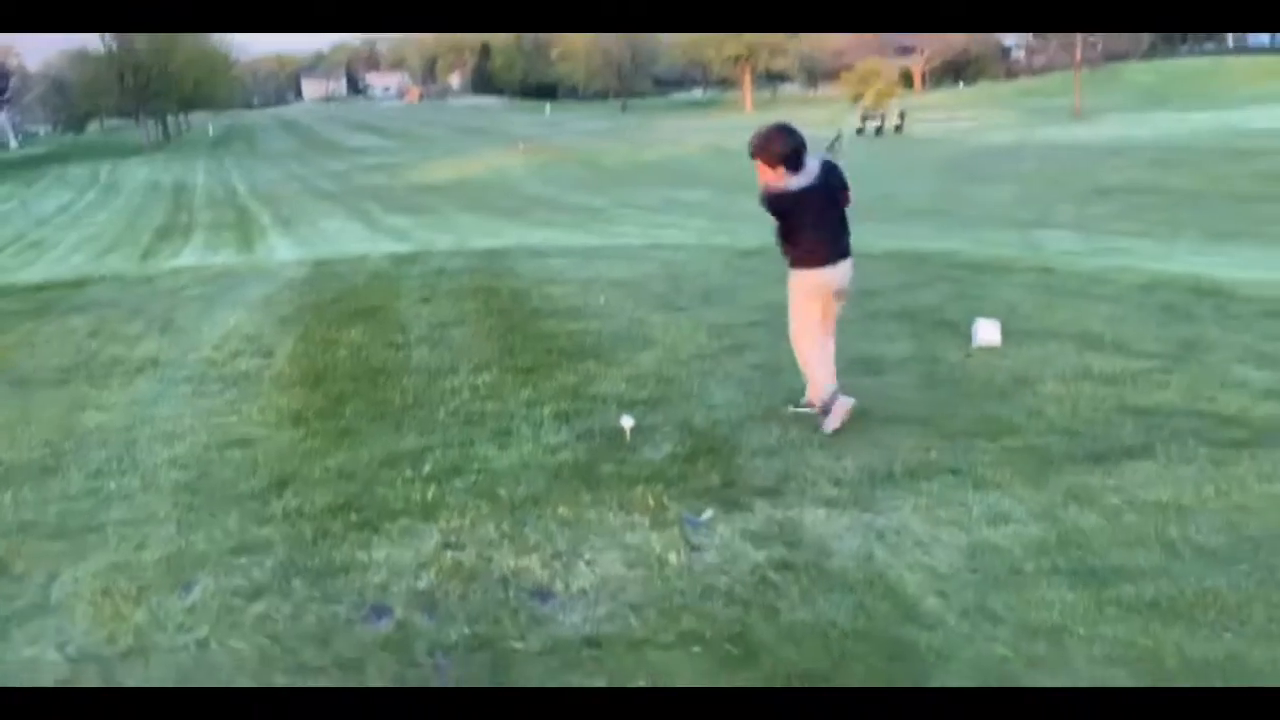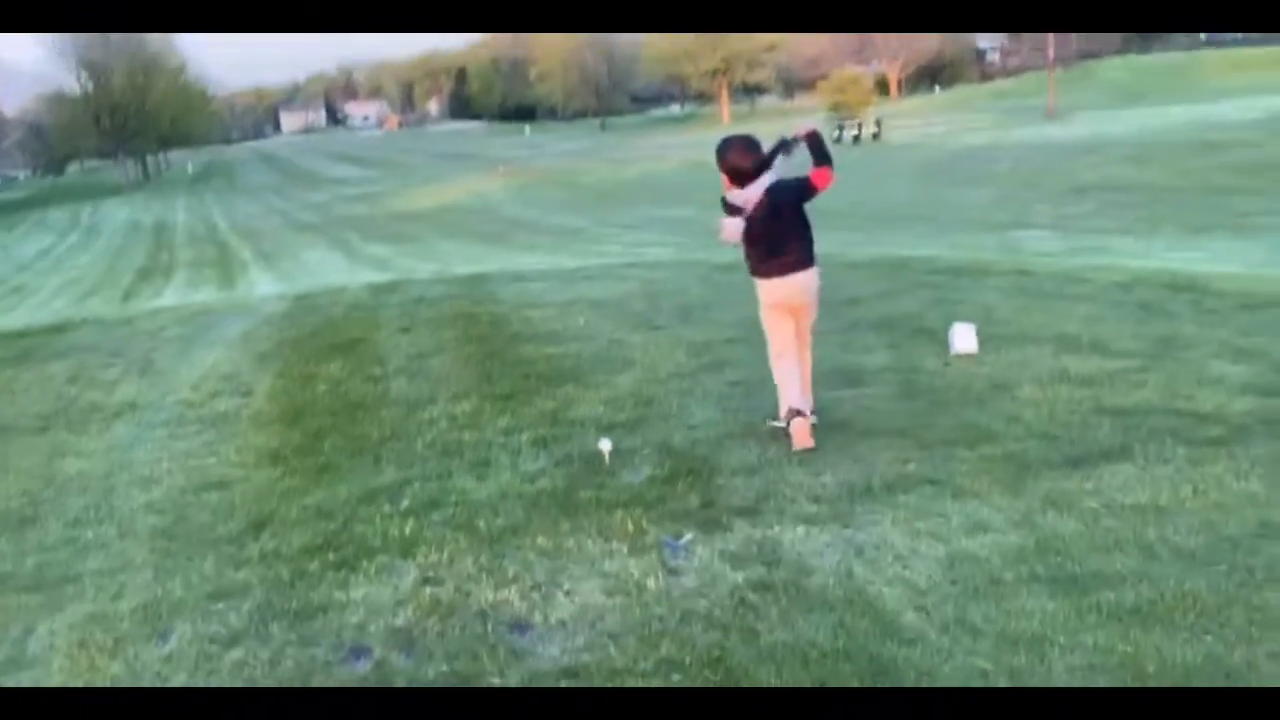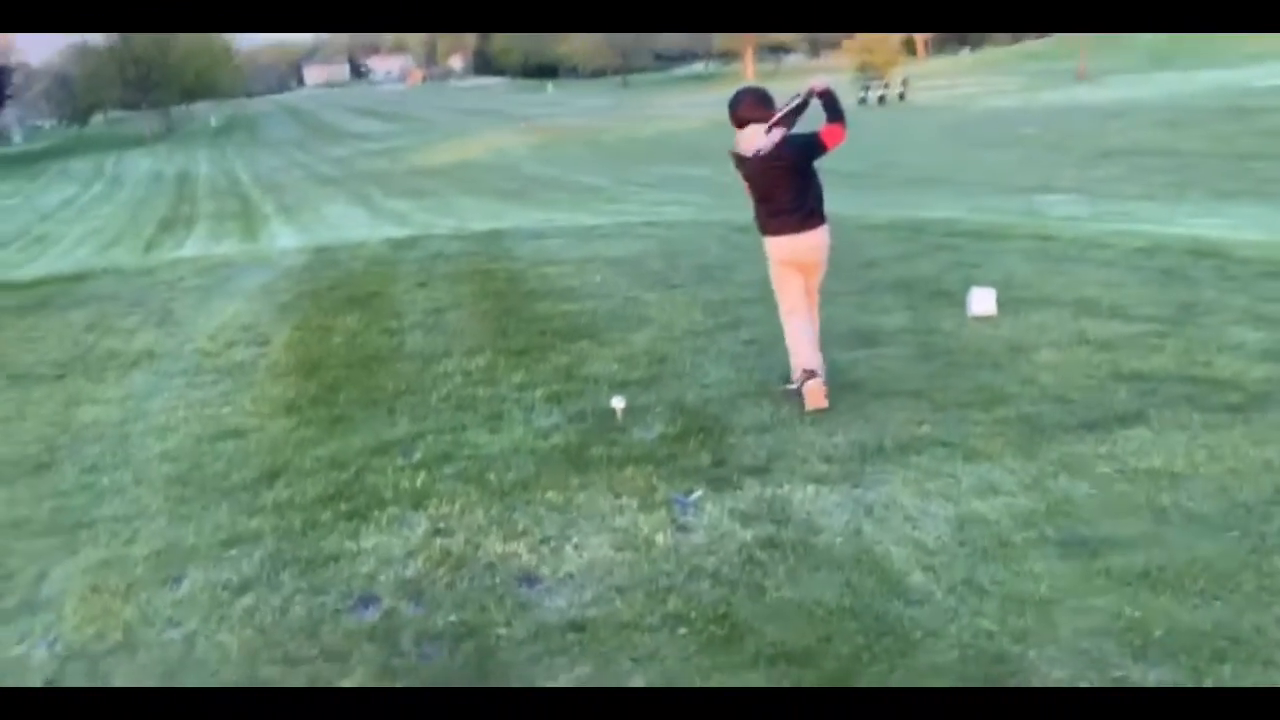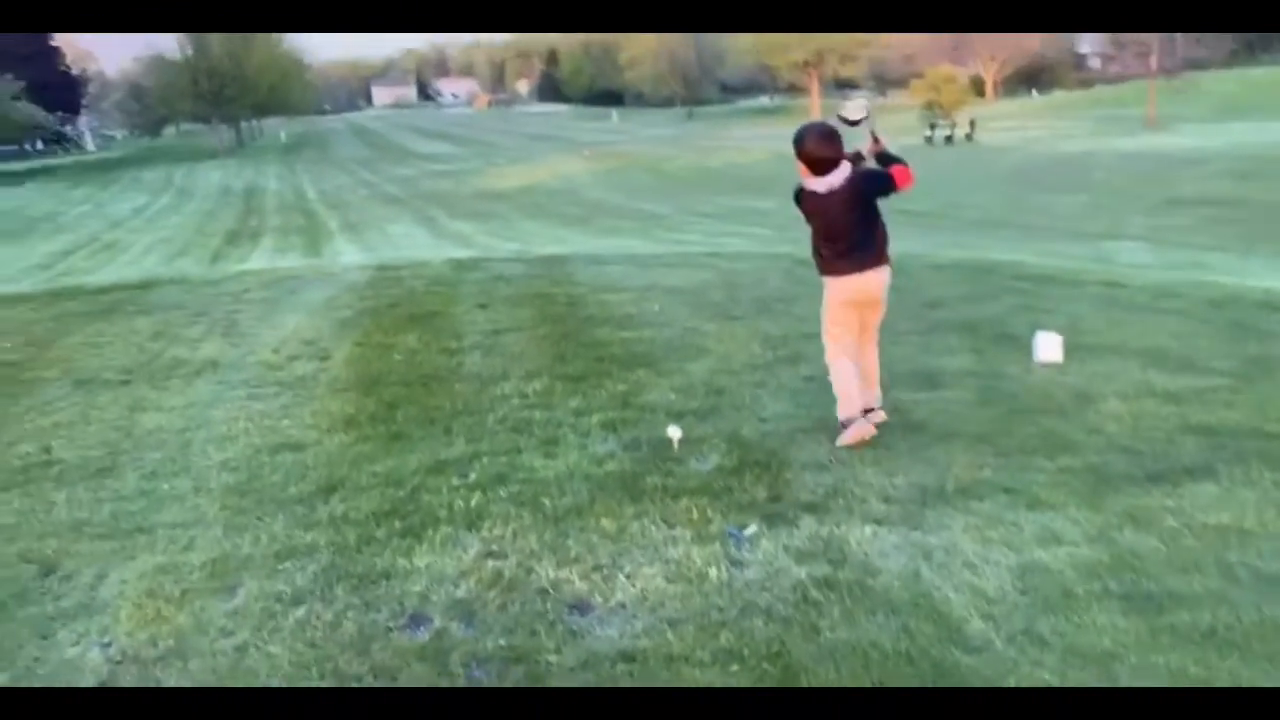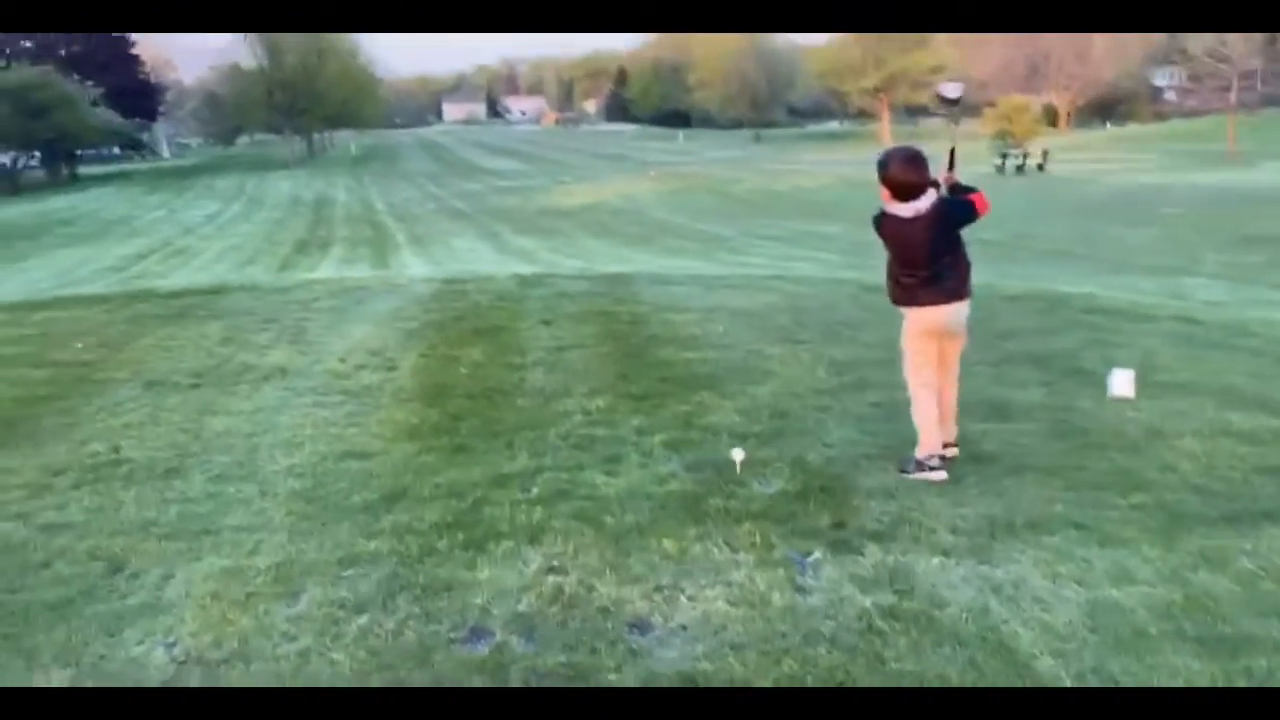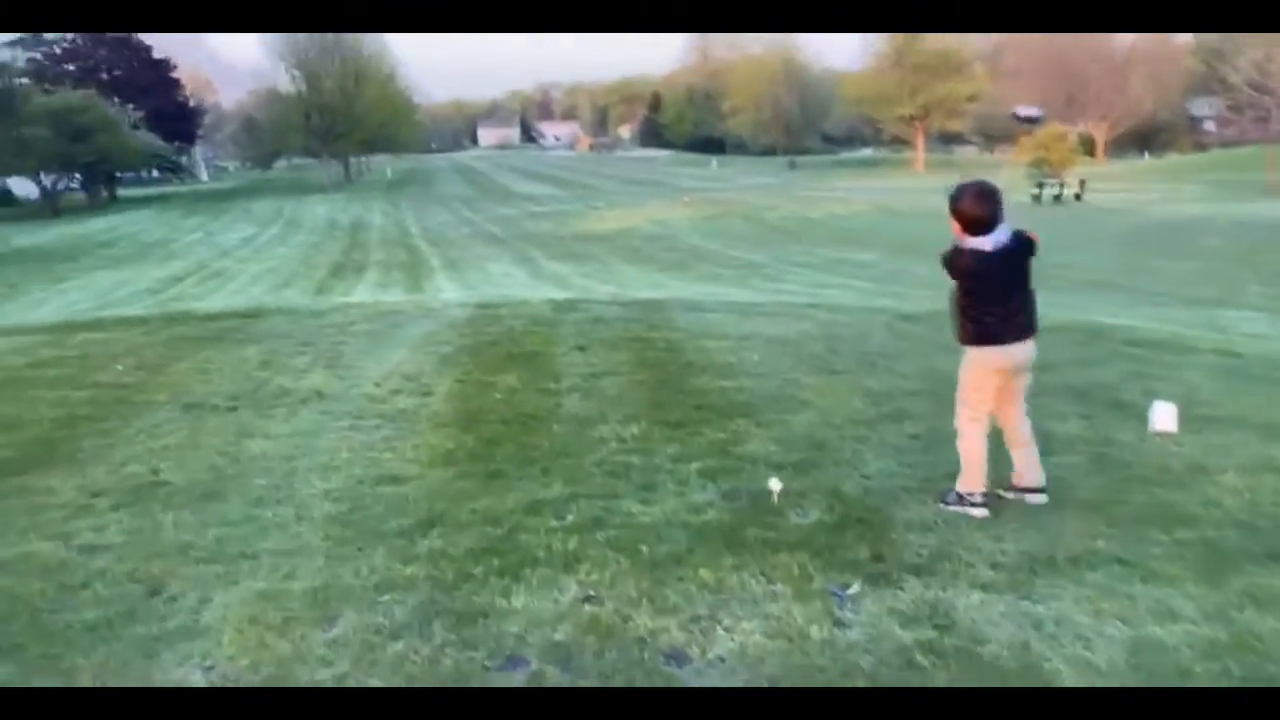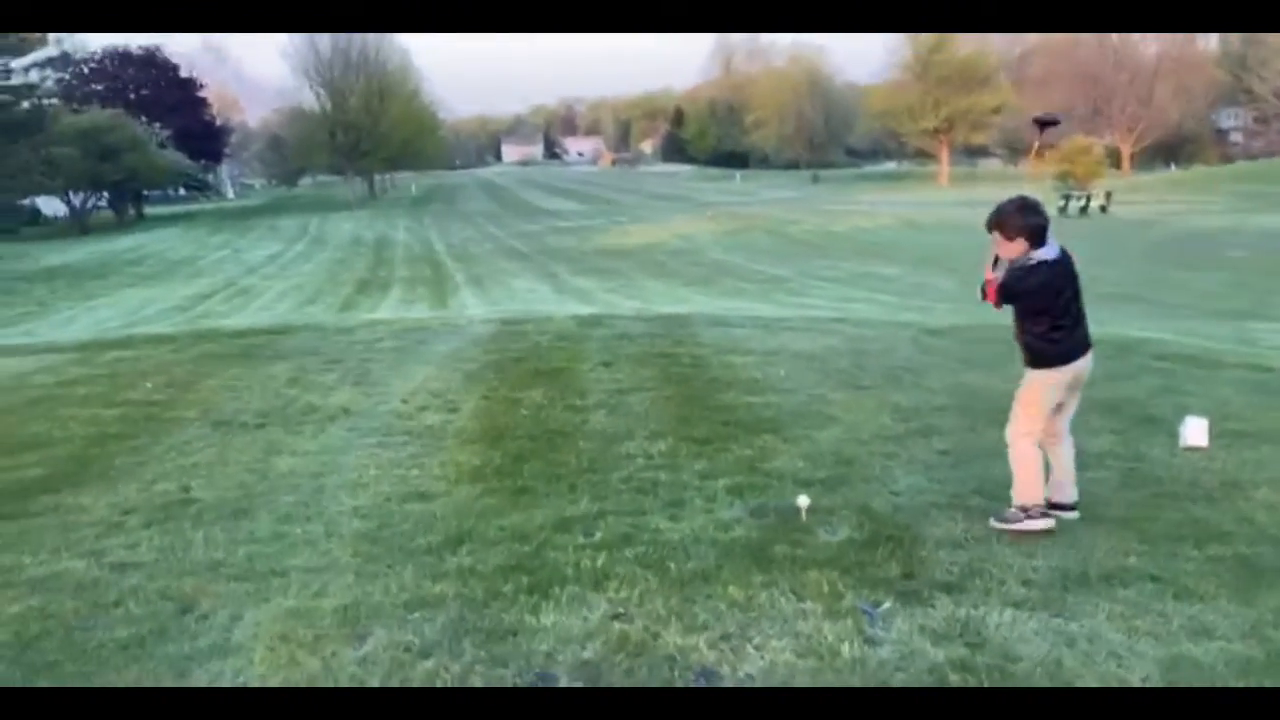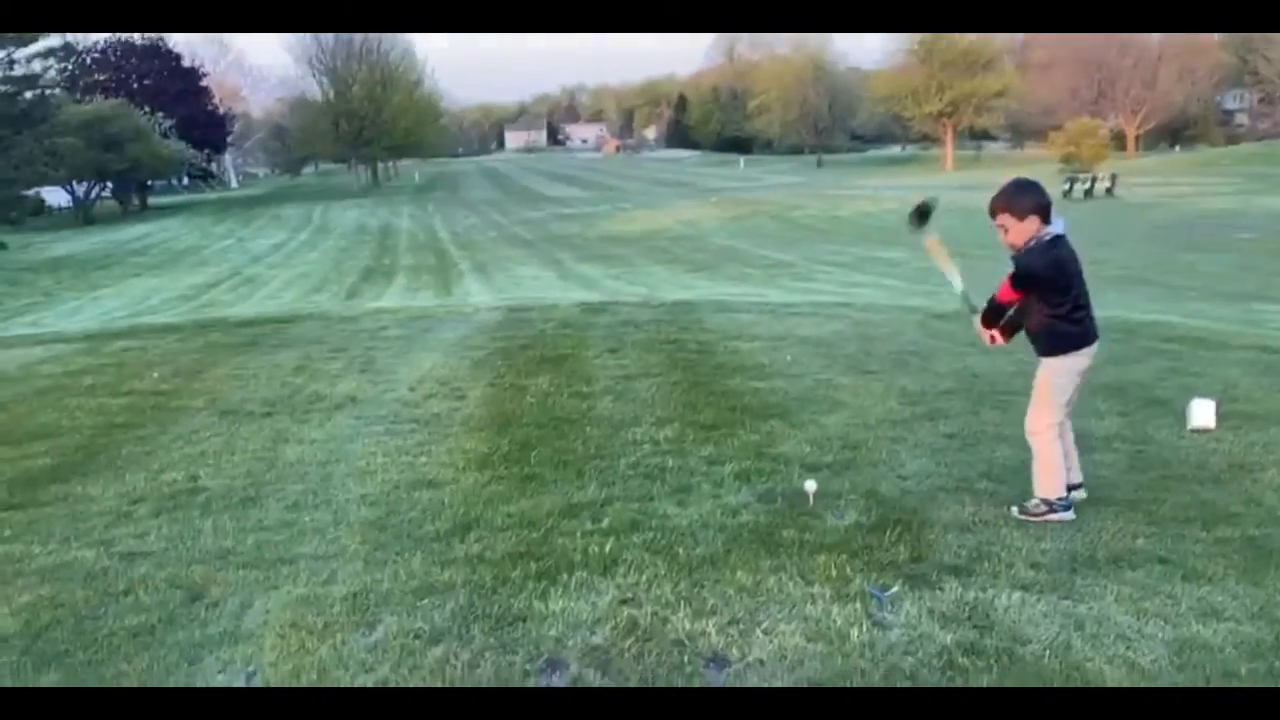
dt=0.3s
person 1, frame 1
left shoulder: (775, 200)
right shoulder: (828, 174)
right elbow: (844, 198)
left hip: (807, 274)
right hip: (841, 265)
left knee: (805, 337)
right knee: (824, 332)
left ankle: (828, 395)
right ankle: (822, 395)
person 1, frame 2
left shoulder: (731, 205)
right shoulder: (786, 192)
left elbow: (757, 177)
right elbow: (825, 172)
left wrist: (787, 142)
right wrist: (812, 137)
left hip: (770, 285)
right hip: (804, 277)
left knee: (781, 352)
right knee: (801, 344)
left ankle: (793, 412)
right ankle: (802, 406)
person 1, frame 3
left shoulder: (741, 158)
right shoulder: (794, 148)
left elbow: (774, 131)
right elbow: (837, 128)
left wrist: (804, 99)
right wrist: (825, 94)
left hip: (780, 243)
right hip: (814, 235)
left knee: (792, 311)
right knee: (809, 304)
left ankle: (807, 373)
right ankle: (812, 367)
person 1, frame 4
left shoulder: (803, 196)
right shoulder: (862, 182)
right elbow: (904, 174)
left wrist: (856, 158)
right wrist: (878, 153)
left hip: (840, 282)
right hip: (876, 274)
left knee: (838, 350)
right knee: (867, 343)
left ankle: (854, 414)
right ankle: (871, 405)
person 1, frame 5
left shoulder: (883, 223)
right shoulder: (946, 211)
right elbow: (980, 202)
left wrist: (937, 190)
right wrist: (952, 186)
left hip: (919, 314)
right hip: (956, 306)
left knee: (922, 385)
right knee: (947, 376)
left ankle: (929, 457)
right ankle: (945, 438)
person 1, frame 6
left shoulder: (958, 261)
right shoulder: (1018, 246)
left wrist: (966, 234)
right wrist: (997, 225)
left hip: (986, 351)
right hip: (1023, 344)
left knee: (971, 420)
right knee: (1014, 412)
left ankle: (971, 493)
right ankle: (1030, 482)
person 1, frame 7
left shoulder: (1020, 281)
right shoulder: (1060, 260)
left elbow: (995, 294)
left wrist: (990, 278)
right wrist: (1003, 276)
left hip: (1049, 367)
right hip: (1077, 358)
left knee: (1021, 433)
right knee: (1055, 432)
left ankle: (1030, 508)
right ankle: (1063, 499)
person 1, frame 8
left shoulder: (1035, 261)
right shoulder: (1053, 248)
left elbow: (1007, 296)
left wrist: (986, 321)
right wrist: (1004, 329)
left hip: (1062, 352)
right hip: (1079, 344)
left knee: (1041, 424)
right knee: (1055, 418)
left ankle: (1054, 499)
right ankle: (1071, 481)
